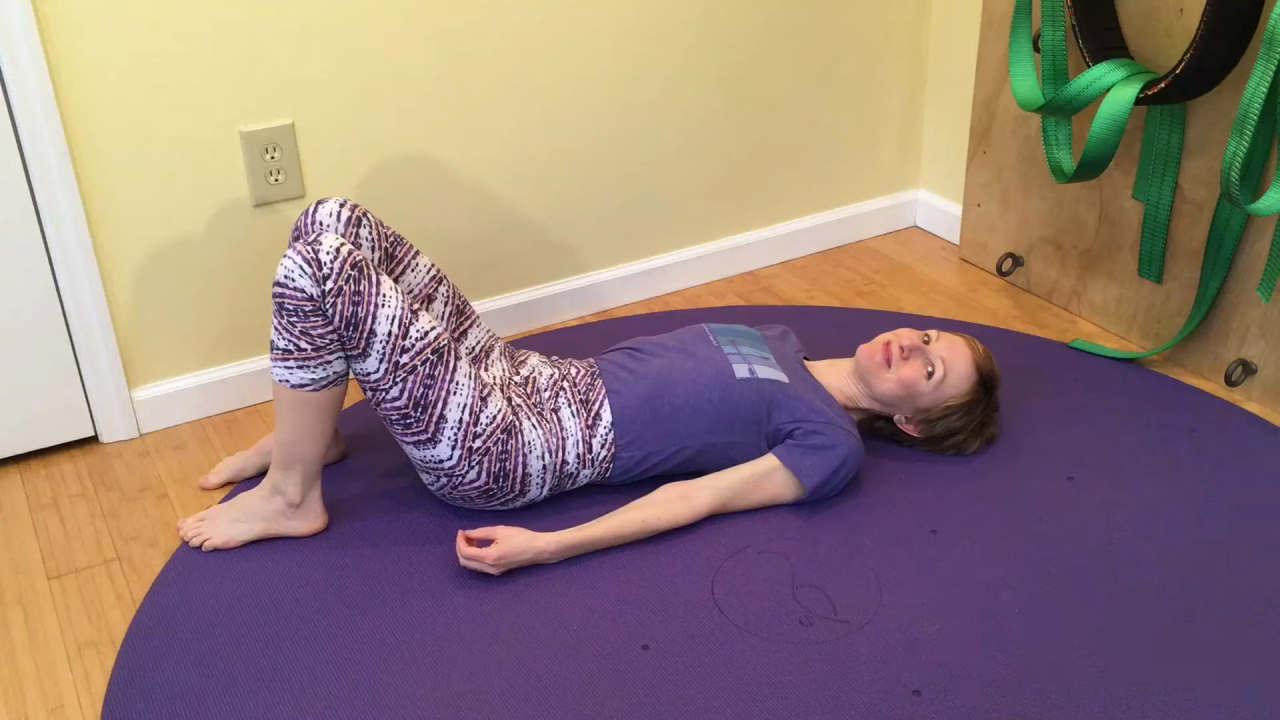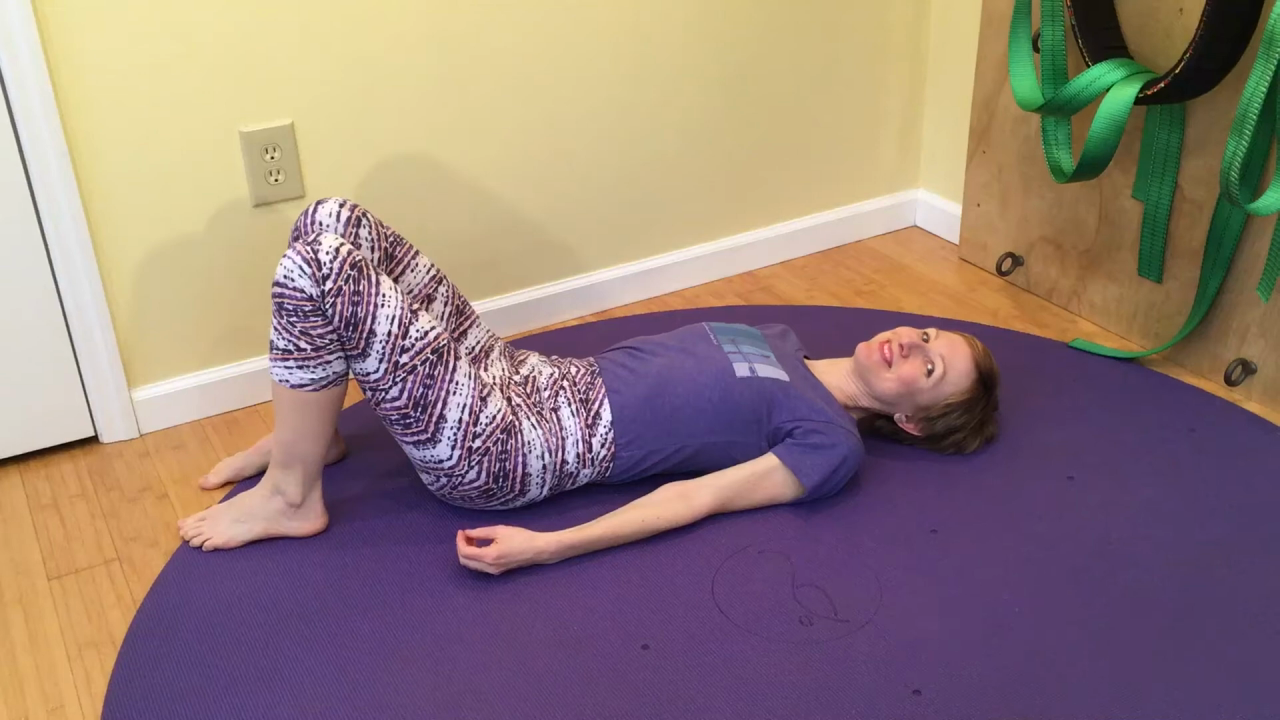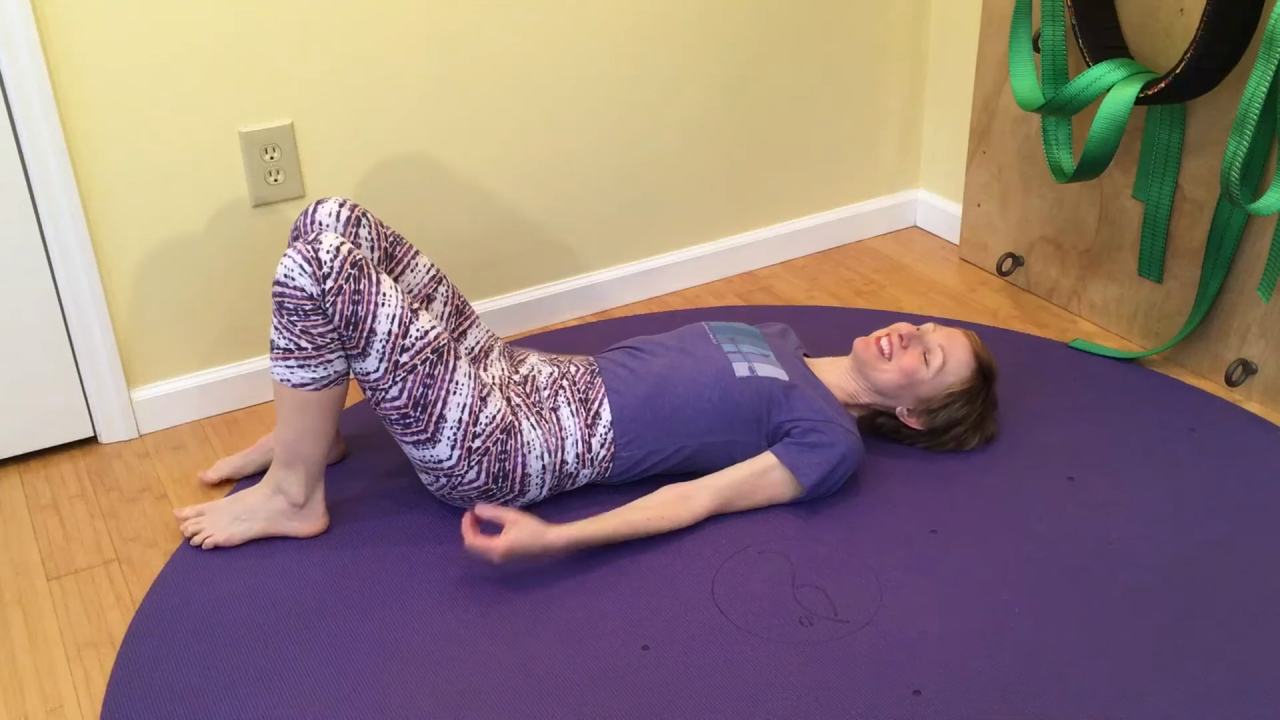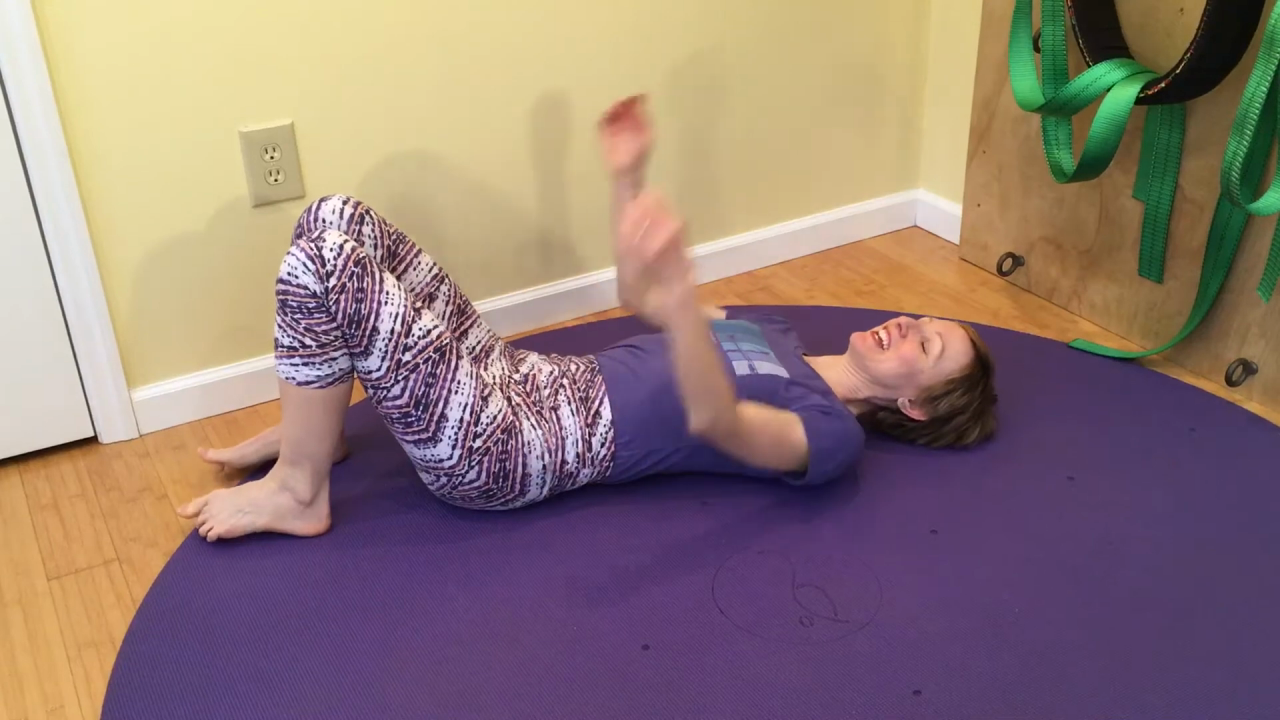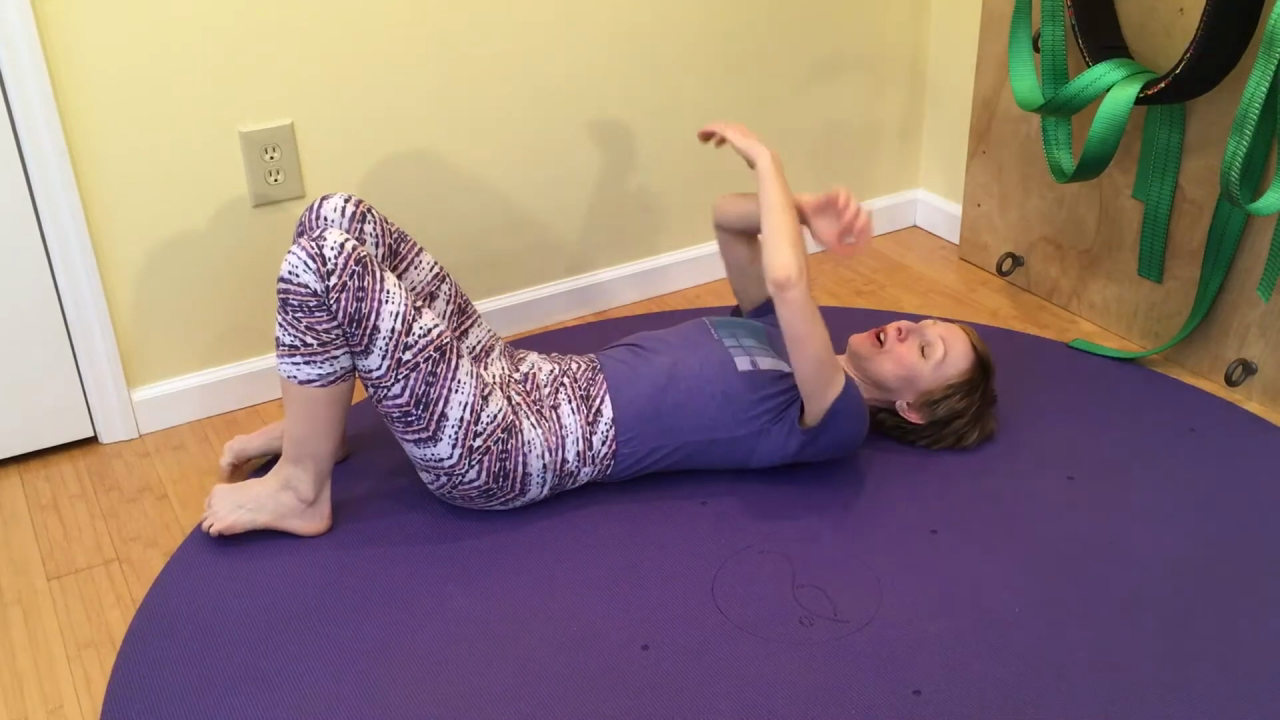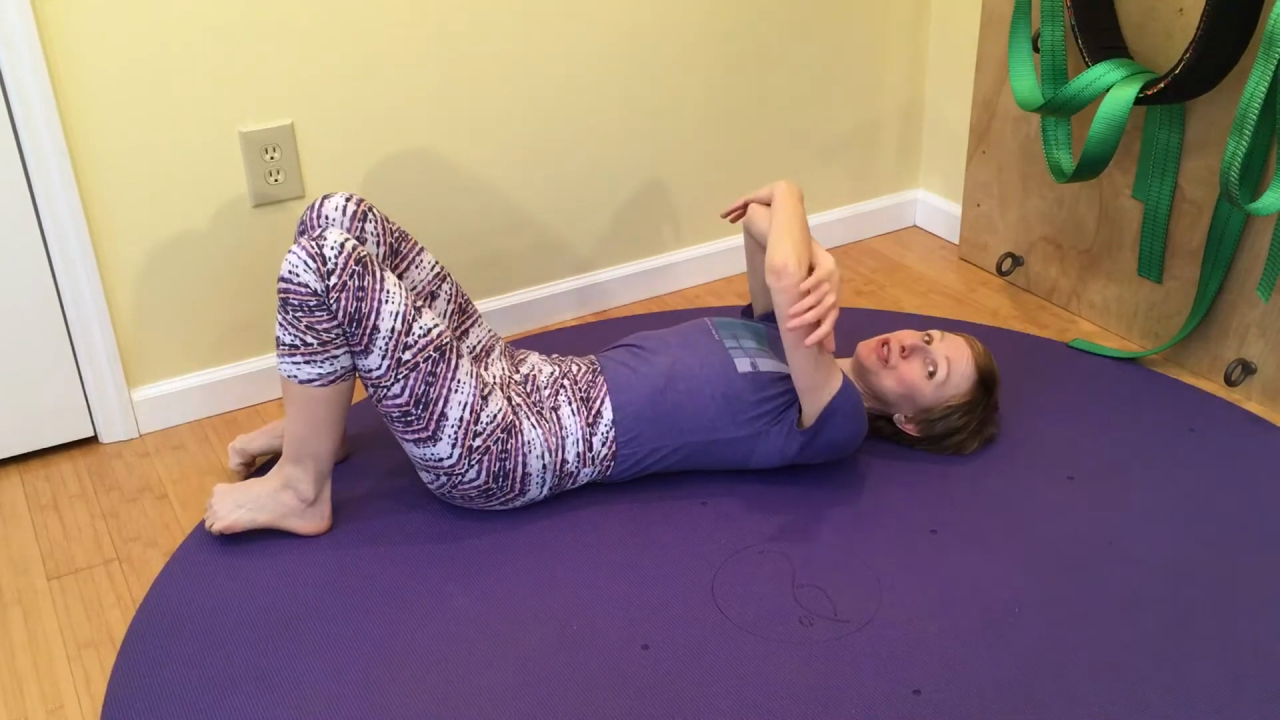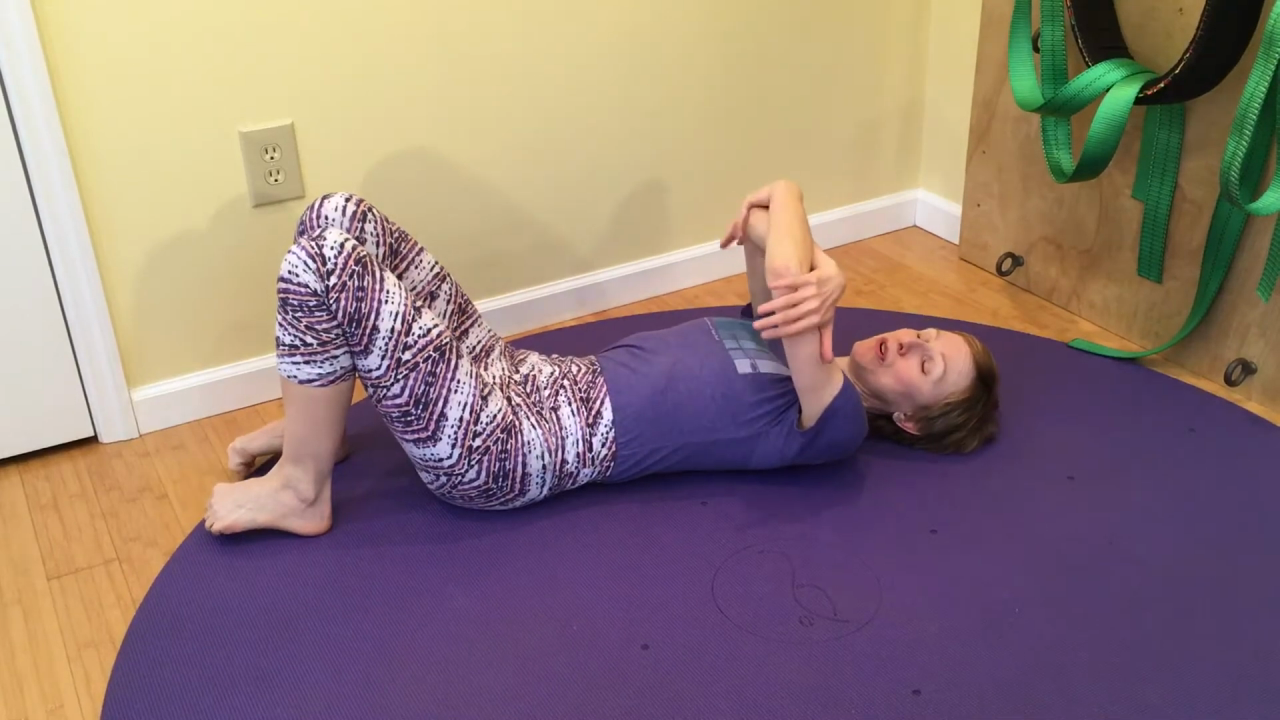
dt=0.4s
person 1, frame 1
left shoulder: (831, 447)
right shoulder: (784, 345)
left elbow: (695, 496)
left wrist: (542, 548)
left hip: (505, 452)
right hip: (534, 381)
left knee: (317, 266)
right knee: (333, 222)
left ankle: (290, 497)
right ankle: (308, 434)
person 1, frame 2
left shoulder: (830, 446)
right shoulder: (784, 344)
left elbow: (694, 498)
left wrist: (540, 549)
left hip: (503, 451)
right hip: (531, 380)
left knee: (316, 265)
right knee: (333, 222)
left ankle: (289, 498)
right ankle: (305, 434)
person 1, frame 3
left shoulder: (832, 443)
right shoulder: (784, 346)
left elbow: (695, 500)
left wrist: (549, 538)
right wrist: (512, 351)
left hip: (506, 450)
right hip: (532, 380)
left knee: (316, 264)
right knee: (332, 222)
left ankle: (291, 496)
right ankle: (306, 433)
person 1, frame 4
left shoulder: (831, 437)
right shoulder: (781, 336)
left elbow: (712, 422)
right elbow: (641, 302)
left wrist: (679, 284)
right wrist: (628, 179)
left hip: (503, 452)
right hip: (530, 381)
left knee: (323, 260)
right knee: (338, 218)
left ankle: (296, 492)
right ankle: (305, 423)
person 1, frame 5
left shoulder: (835, 419)
right shoulder: (789, 341)
left elbow: (786, 279)
right elbow: (729, 223)
left wrist: (768, 164)
right wrist: (808, 212)
left hip: (506, 451)
right hip: (533, 383)
left knee: (323, 259)
right knee: (338, 218)
left ankle: (300, 490)
right ankle: (309, 424)
person 1, frame 6
left shoulder: (835, 421)
right shoulder: (800, 342)
left elbow: (782, 270)
right elbow: (763, 230)
left wrist: (786, 197)
right wrist: (820, 268)
left hip: (507, 449)
right hip: (534, 381)
left knee: (323, 258)
right knee: (340, 218)
left ankle: (300, 489)
right ankle: (312, 424)
person 1, frame 7
left shoulder: (836, 423)
right shoulder: (807, 350)
left elbow: (784, 271)
right elbow: (771, 249)
left wrist: (785, 198)
right wrist: (823, 275)
left hip: (504, 450)
right hip: (533, 382)
left knee: (324, 257)
right knee: (340, 217)
left ankle: (300, 488)
right ankle: (314, 424)
